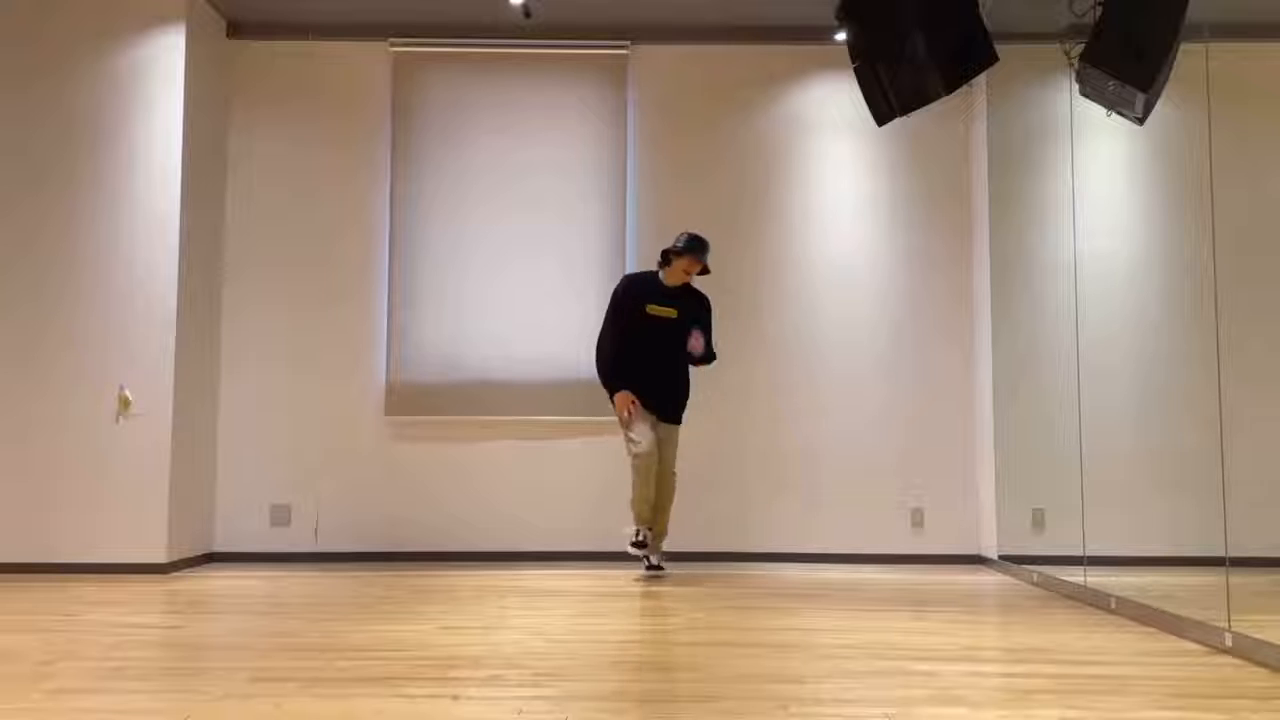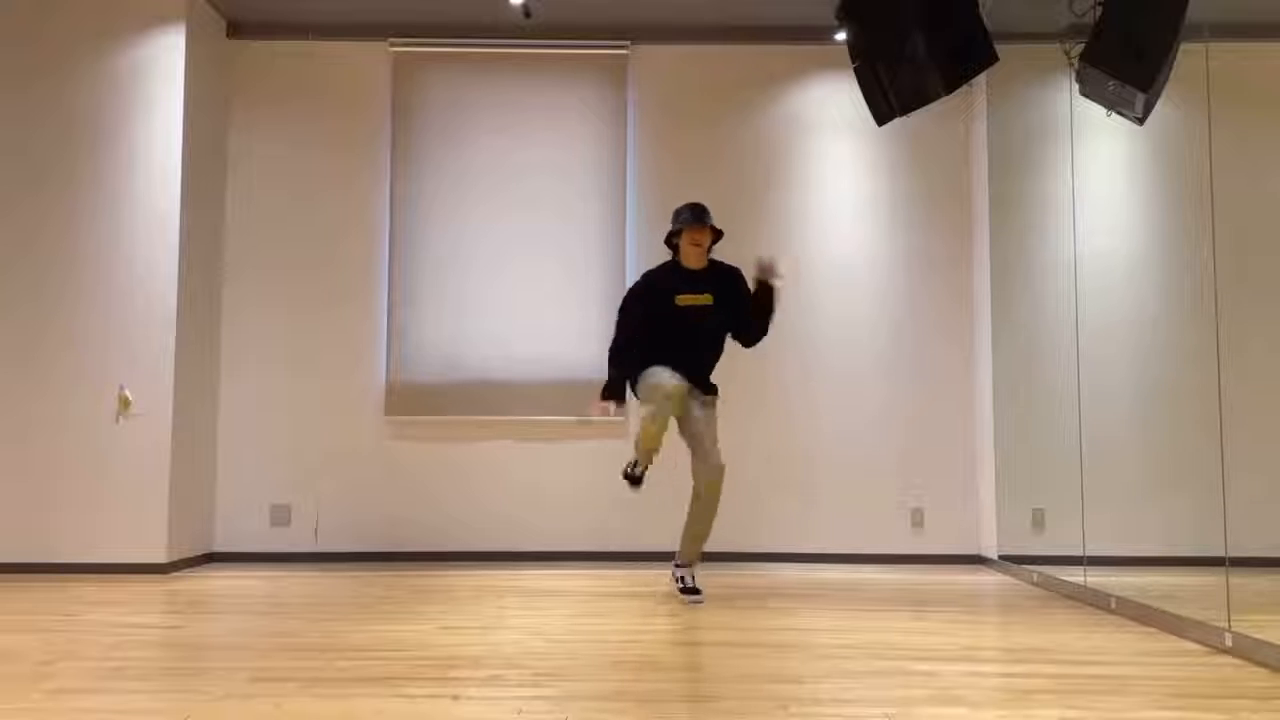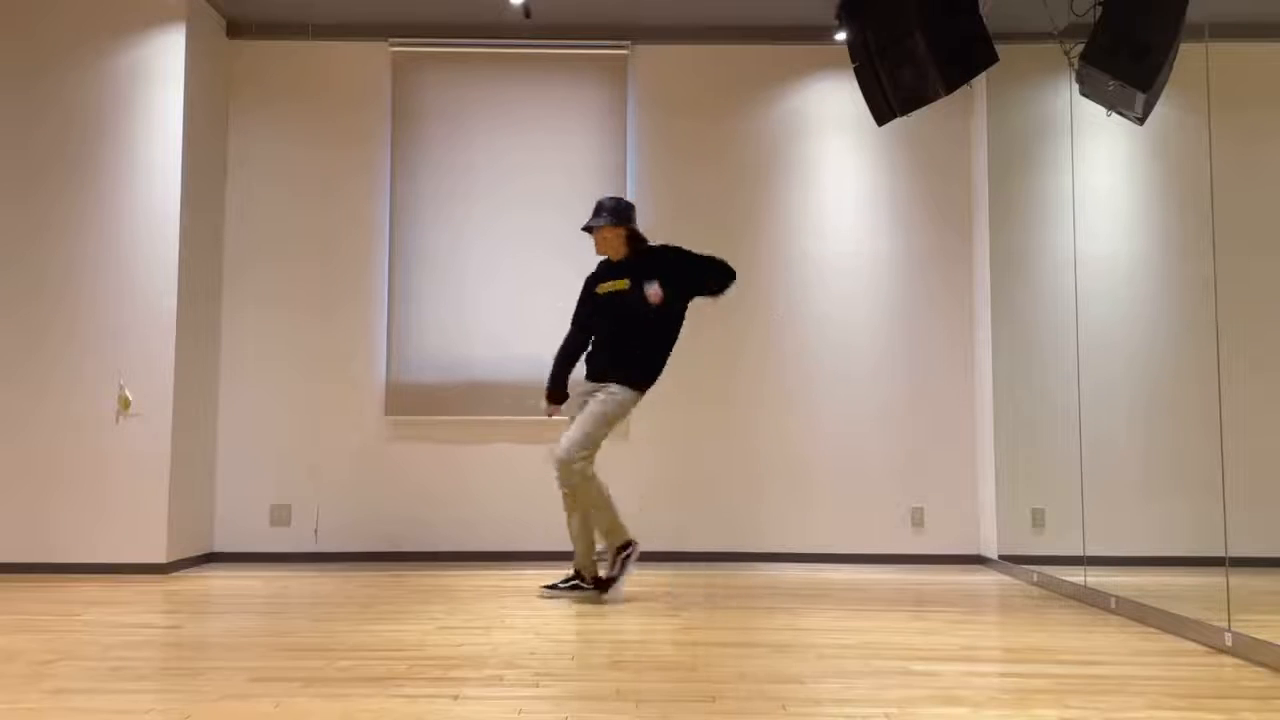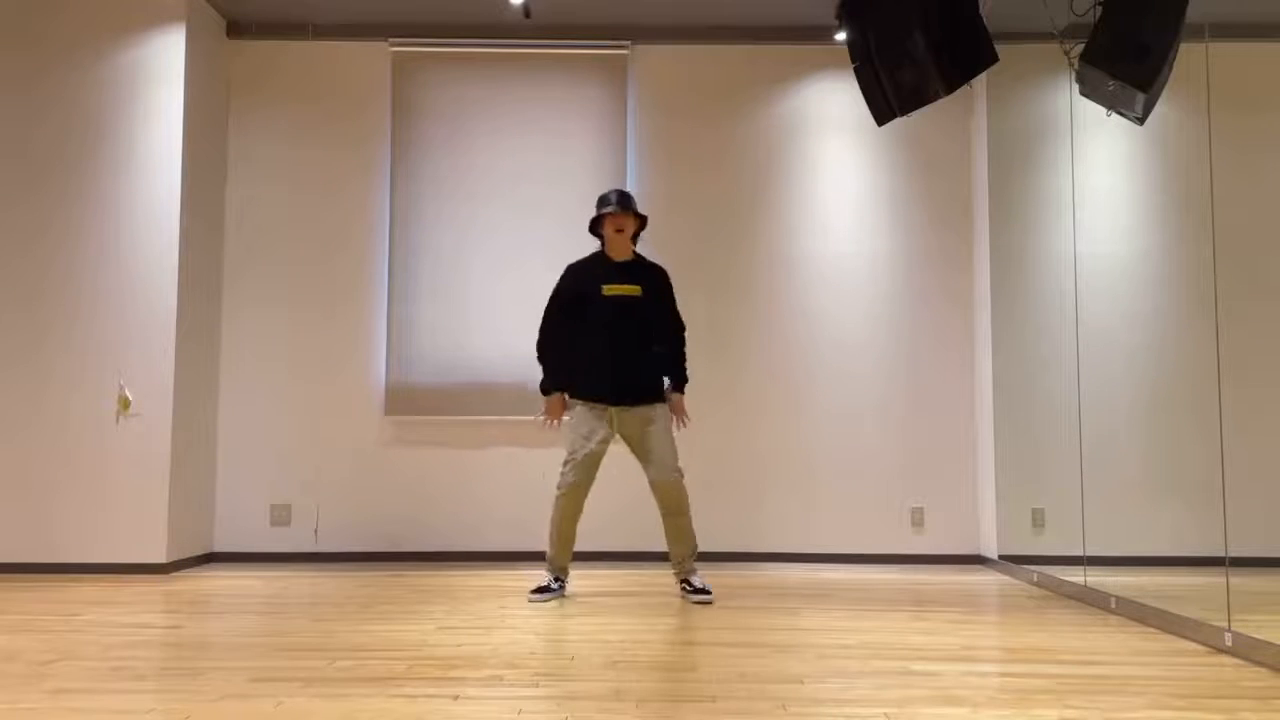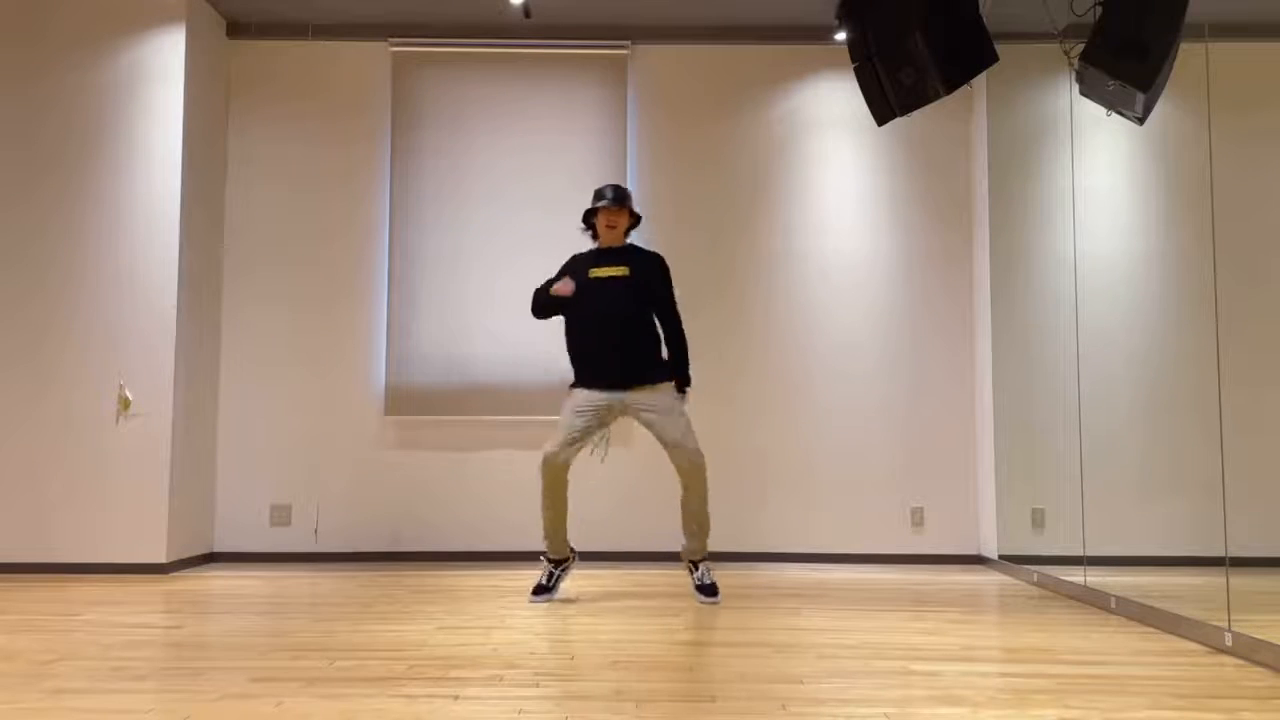
dt=1s
person 1, frame 1
left shoulder: (696, 302)
right shoulder: (633, 287)
left elbow: (700, 356)
right elbow: (608, 341)
left wrist: (702, 349)
right wrist: (615, 387)
left hip: (670, 399)
right hip: (633, 394)
left knee: (666, 473)
right knee: (644, 449)
left ankle: (654, 545)
right ankle: (641, 526)
person 1, frame 2
left shoulder: (729, 279)
right shoulder: (654, 282)
left elbow: (750, 336)
right elbow: (626, 339)
left wrist: (764, 288)
right wrist: (613, 389)
left hip: (696, 389)
right hip: (654, 377)
left knee: (711, 472)
right knee: (672, 387)
left ankle: (684, 568)
right ankle: (641, 457)
person 1, frame 3
left shoulder: (658, 262)
right shoulder: (597, 280)
left elbow: (720, 275)
right elbow: (576, 339)
left wrist: (671, 289)
right wrist: (554, 391)
left hip: (625, 383)
right hip: (597, 384)
left knee: (569, 455)
right knee: (576, 466)
left ankle: (620, 544)
right ankle: (585, 572)
person 1, frame 4
left shoulder: (654, 275)
right shoulder: (579, 274)
left elbow: (672, 333)
right elbow: (552, 330)
left wrist: (676, 389)
right wrist: (552, 389)
left hip: (645, 400)
right hip: (589, 400)
left knee: (669, 482)
right knee: (572, 485)
left ankle: (686, 571)
right ankle: (556, 574)
person 1, frame 5
left shoulder: (651, 264)
right shoulder: (578, 265)
left elbow: (671, 323)
right elbow: (539, 307)
left wrist: (681, 378)
right wrist: (551, 291)
left hip: (651, 384)
right hip: (592, 387)
left knee: (691, 459)
right knee: (553, 460)
left ankle: (697, 561)
right ankle: (558, 557)
